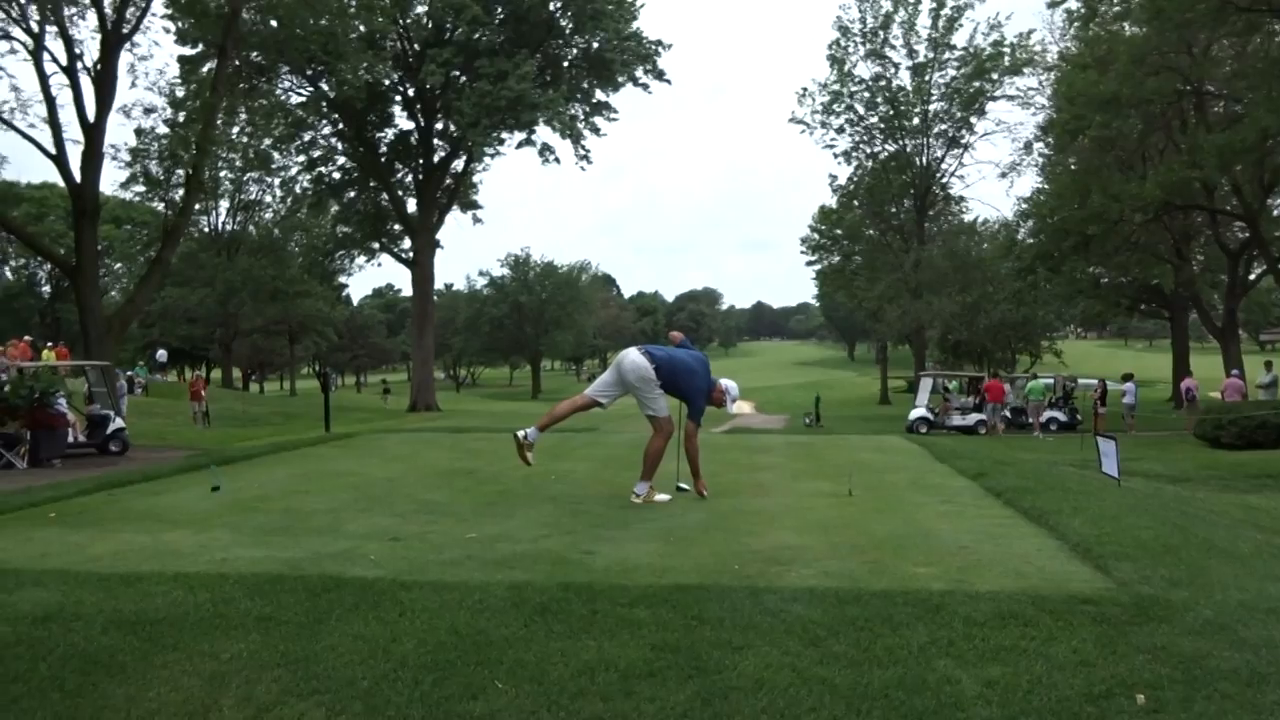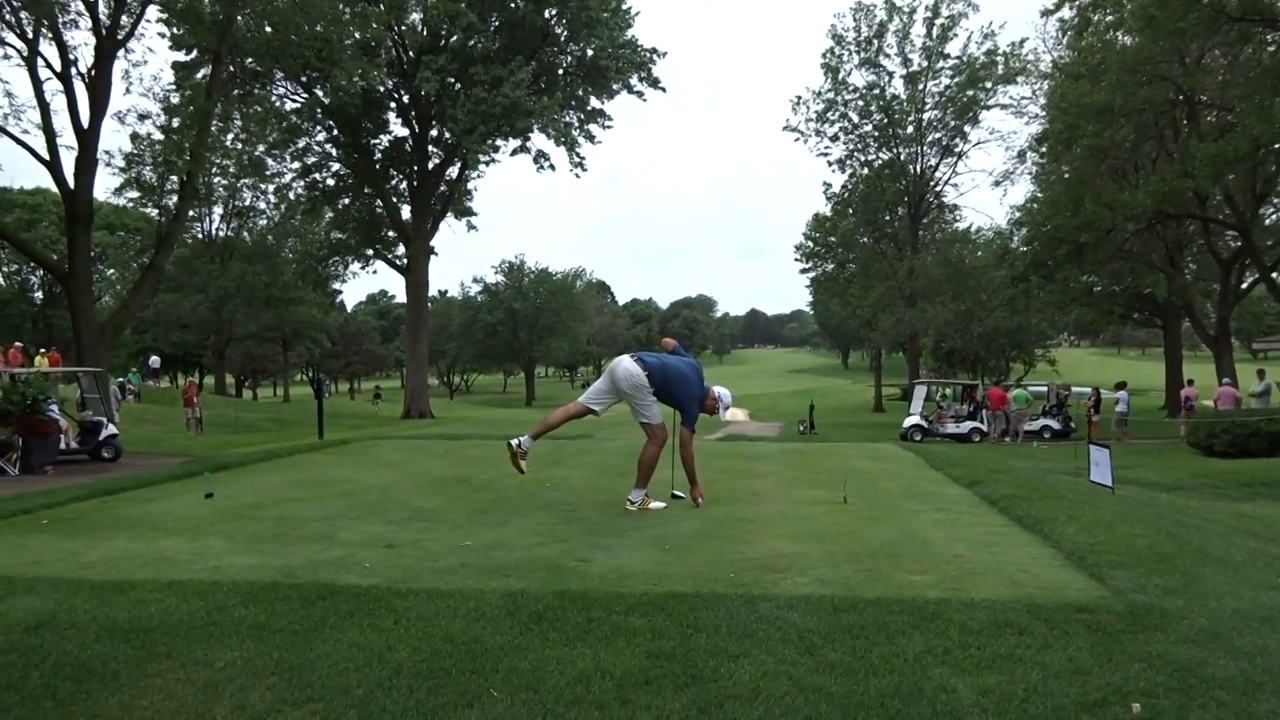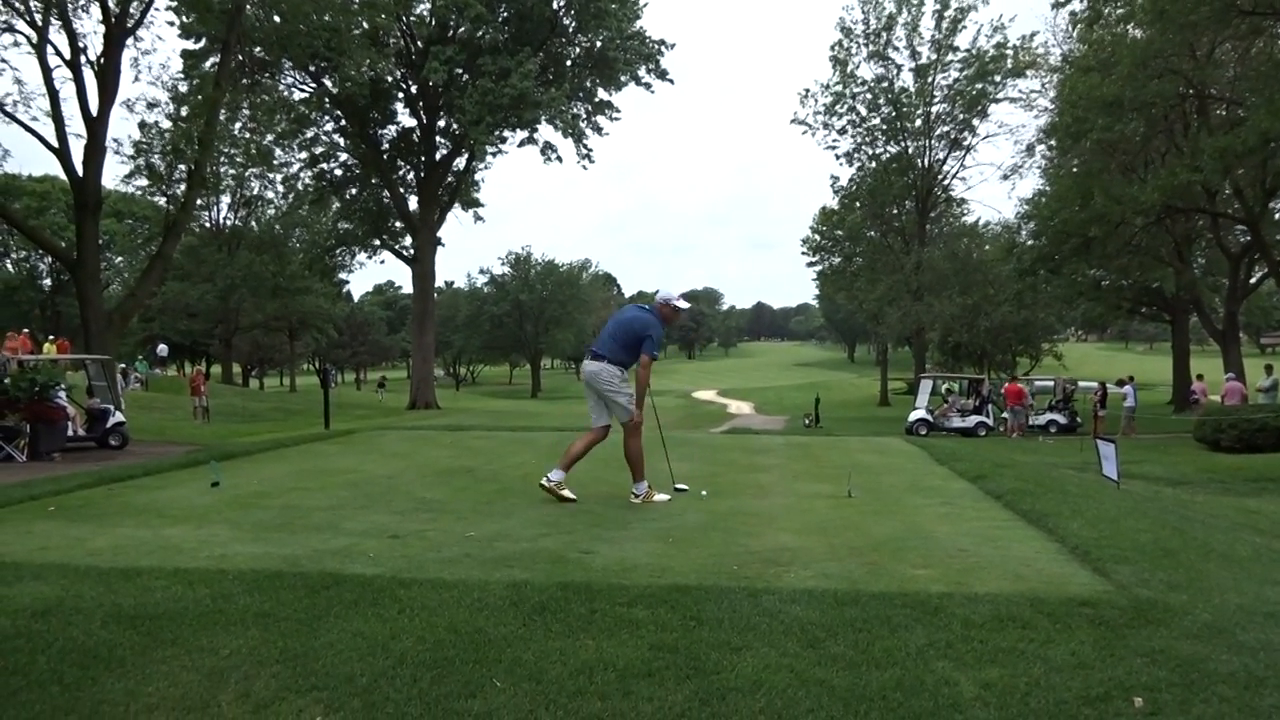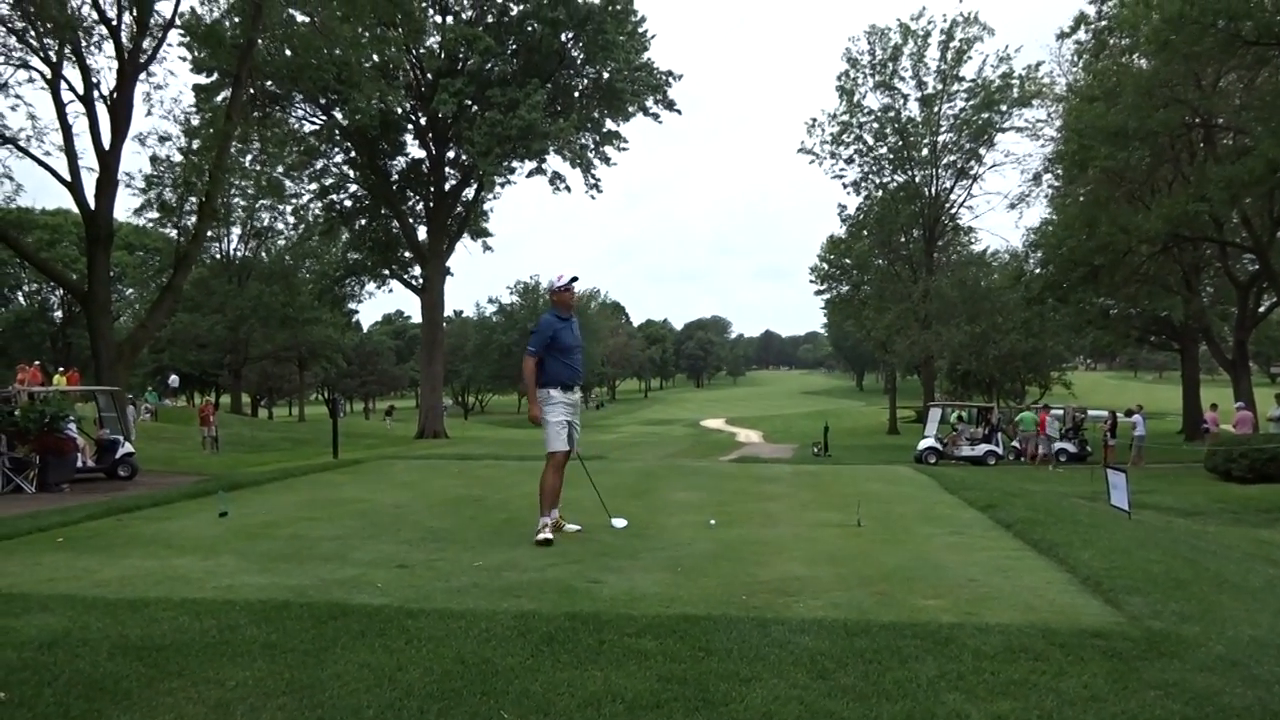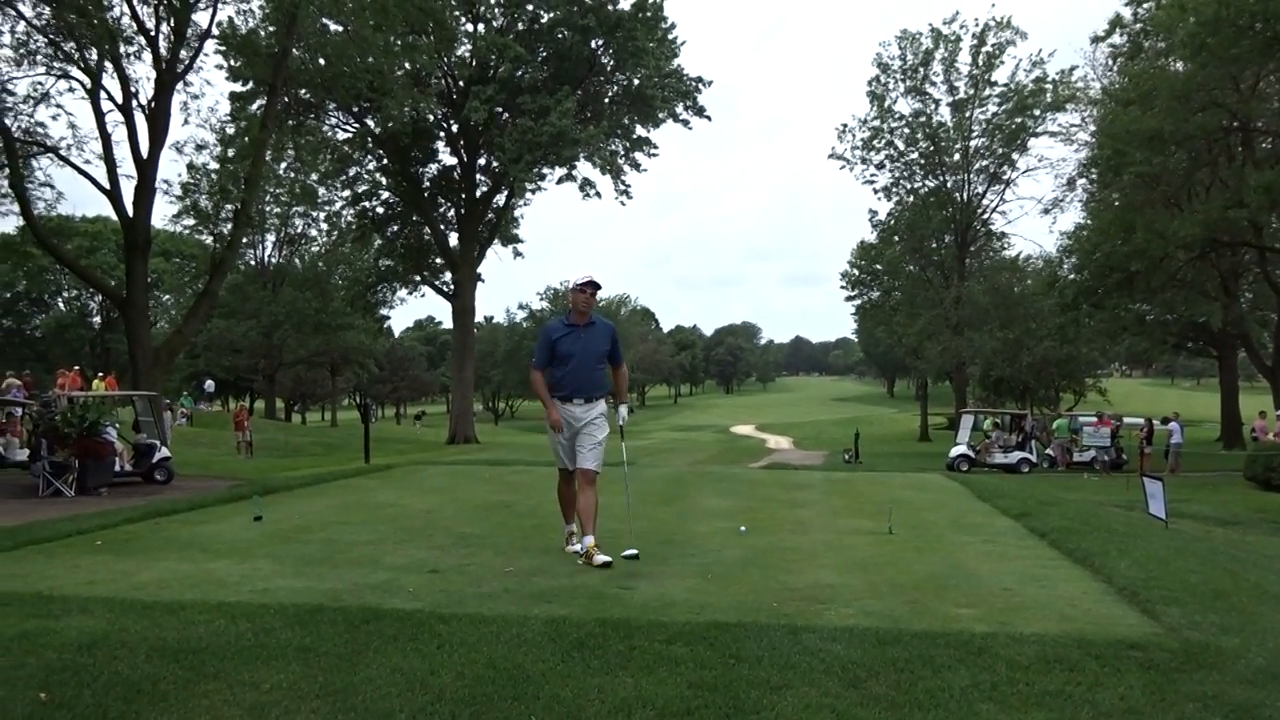
dt=1s
person 1, frame 1
left shoulder: (702, 361)
right shoulder: (700, 391)
left elbow: (673, 335)
right elbow: (690, 440)
right wrist: (698, 479)
left hip: (629, 356)
right hip: (642, 369)
left knee: (584, 401)
right knee: (664, 430)
left ankle: (530, 435)
right ankle: (642, 490)
person 1, frame 2
left shoulder: (695, 368)
right shoulder: (693, 399)
left elbow: (666, 342)
right elbow: (685, 448)
right wrist: (694, 486)
left hip: (622, 364)
right hip: (635, 376)
left knee: (577, 408)
right knee: (658, 437)
left ankle: (524, 443)
right ankle: (637, 497)
person 1, frame 3
left shoulder: (634, 309)
right shoulder: (654, 328)
left elbow: (617, 334)
right elbow: (643, 368)
right wrist: (638, 408)
left hip: (591, 366)
right hip: (608, 371)
left knee: (598, 432)
right knee: (632, 429)
left ankle: (554, 478)
right ankle: (641, 490)
person 1, frame 4
left shoulder: (572, 321)
right shoulder: (547, 323)
right elbow: (528, 363)
right wrist: (533, 403)
left hip: (572, 396)
right hip: (554, 397)
left knee: (562, 458)
right knee: (556, 458)
left ankle: (553, 517)
right ankle: (544, 524)
person 1, frame 5
left shoulder: (607, 329)
right shoulder: (552, 330)
left elbow: (619, 368)
right elbow: (537, 372)
left wrist: (623, 404)
right wrist: (550, 409)
left hip: (594, 410)
right hip: (561, 409)
left knee: (588, 478)
right knee: (567, 475)
left ankle: (589, 547)
right ankle: (570, 531)
